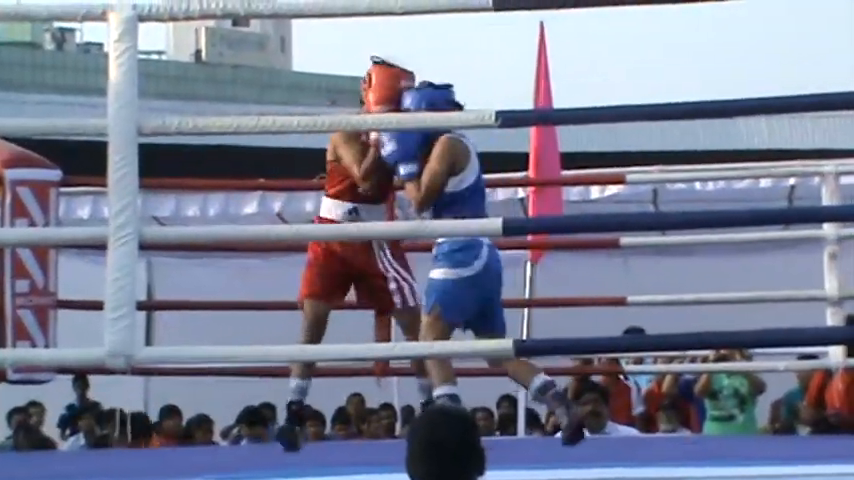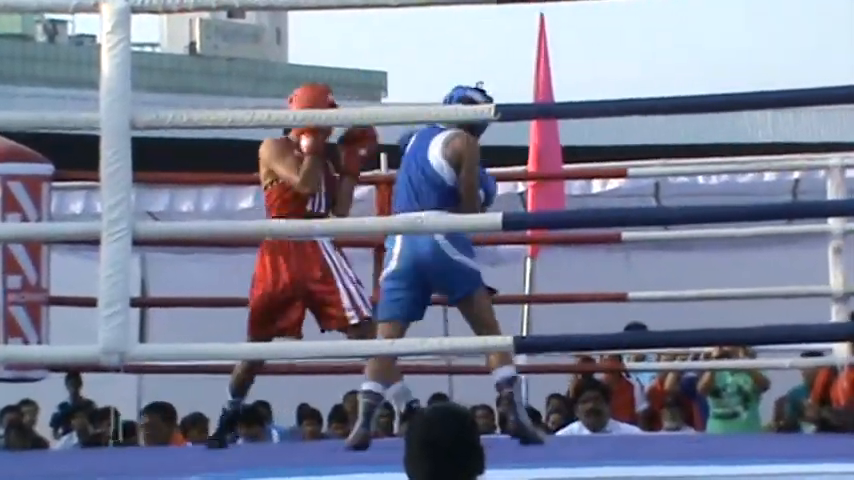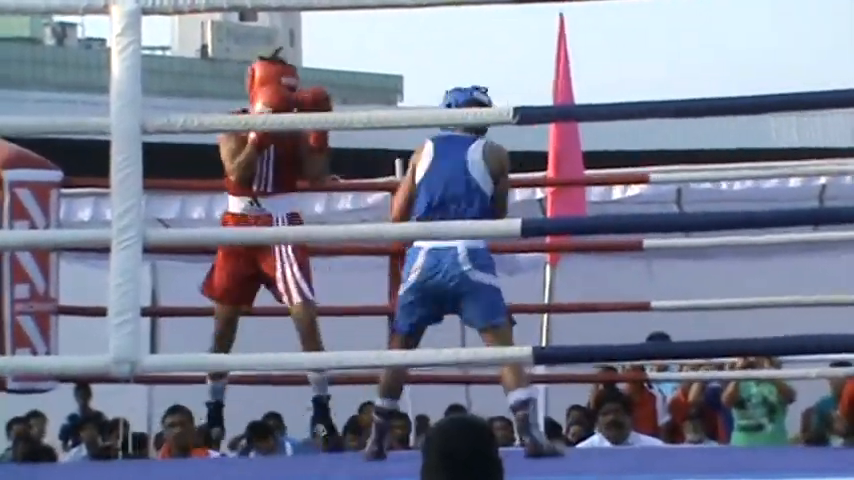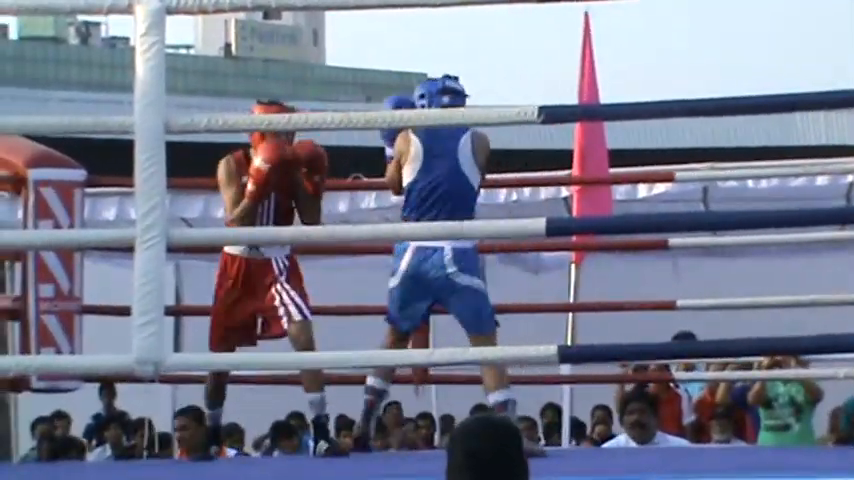
dt=0.3s
person 1, frame 1
right shoulder: (345, 131)
right elbow: (364, 178)
left hip: (373, 237)
right hip: (332, 235)
left knee: (414, 321)
right knee: (313, 325)
right ankle: (294, 415)
person 1, frame 2
left shoulder: (324, 159)
right shoulder: (274, 147)
left elbow: (341, 208)
right elbow: (304, 184)
left wrist: (352, 164)
right wrist: (312, 139)
left hip: (320, 253)
right hip: (280, 253)
left knee: (366, 328)
right ankle: (227, 421)
person 1, frame 3
left shoulder: (293, 128)
right shoulder: (233, 127)
left elbow: (316, 179)
right elbow: (236, 174)
left wrist: (317, 137)
right wrist: (258, 133)
left hip: (281, 228)
right hip: (240, 227)
left knee: (305, 316)
right knee: (225, 324)
left ankle: (322, 412)
right ankle: (214, 412)
person 1, frame 4
left shoulder: (291, 168)
right shoulder: (231, 166)
left elbow: (312, 221)
right elbow: (236, 220)
left wrist: (314, 183)
right wrist: (257, 183)
left hip: (278, 266)
right hip: (237, 267)
left knee: (303, 337)
left ankle: (320, 429)
person 2, frame 1
left shoulder: (448, 143)
right shoulder: (462, 146)
left elbow: (421, 200)
left wrist: (402, 163)
left hip: (458, 254)
right hip: (483, 254)
left knee: (432, 344)
right ankle: (562, 409)
person 2, frame 2
left shoulder: (419, 136)
right shoulder: (464, 143)
right elbow: (471, 211)
right wrist: (478, 191)
left hip: (402, 244)
right hip: (442, 240)
left knee: (388, 342)
right knee: (489, 332)
left ankle: (364, 423)
right ankle: (516, 414)
person 2, frame 3
left shoulder: (425, 149)
right shoulder: (494, 153)
left elbow: (399, 213)
right elbow: (497, 213)
left hip: (423, 257)
right hip: (469, 259)
left knee: (400, 350)
right knee: (504, 349)
left ankle: (377, 439)
right ankle: (530, 433)
person 2, frame 4
left shoulder: (408, 139)
right shoulder: (479, 142)
left elbow: (394, 185)
left hip: (413, 253)
right hip: (457, 256)
left knee: (395, 339)
right knee: (487, 348)
left ankle: (365, 424)
